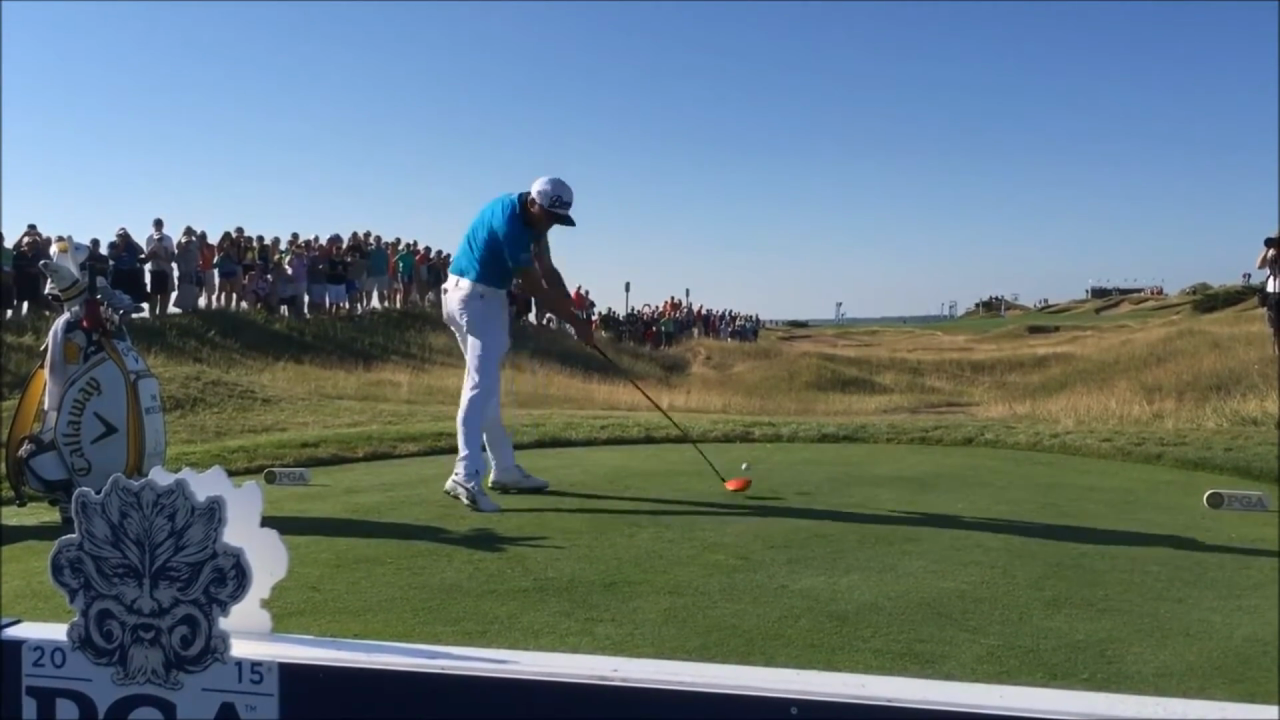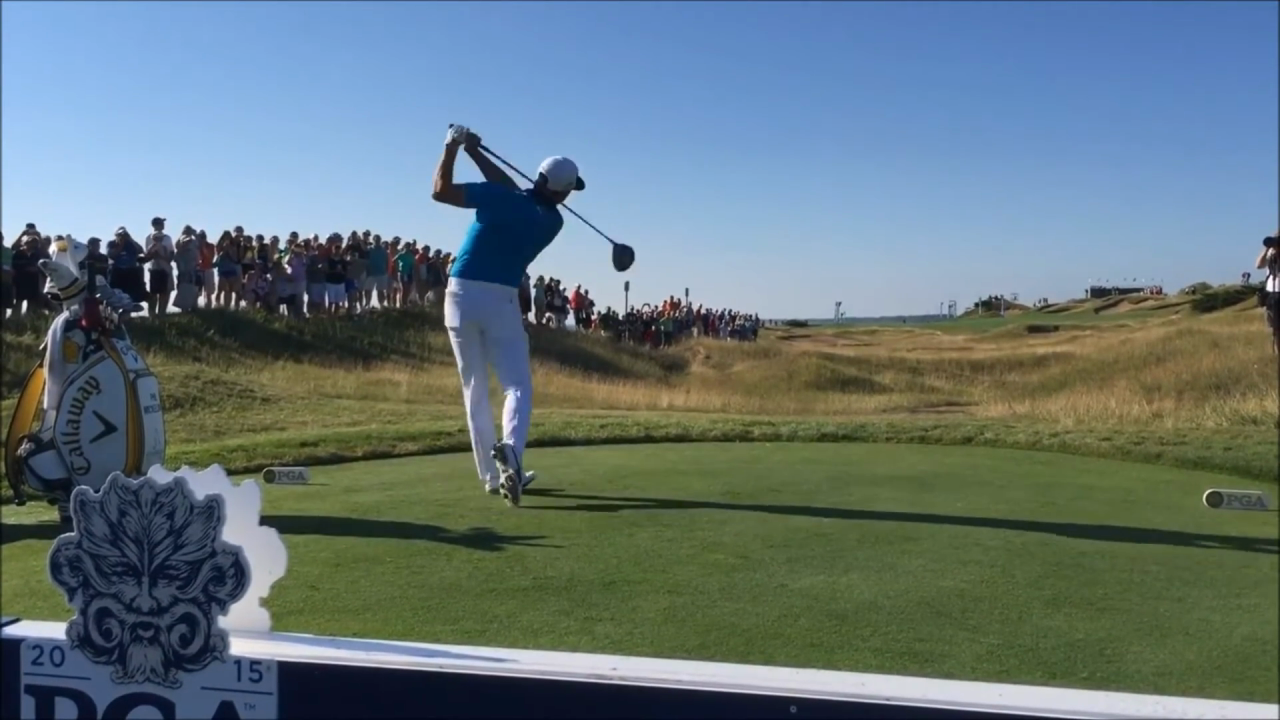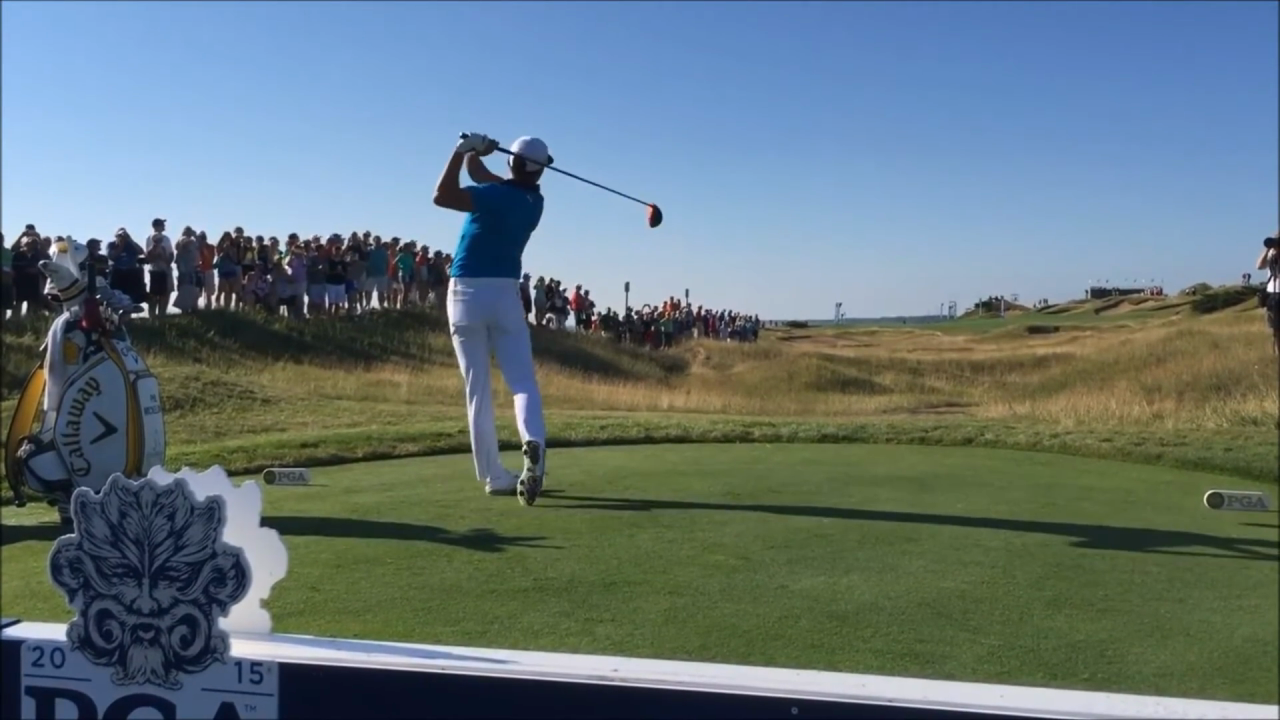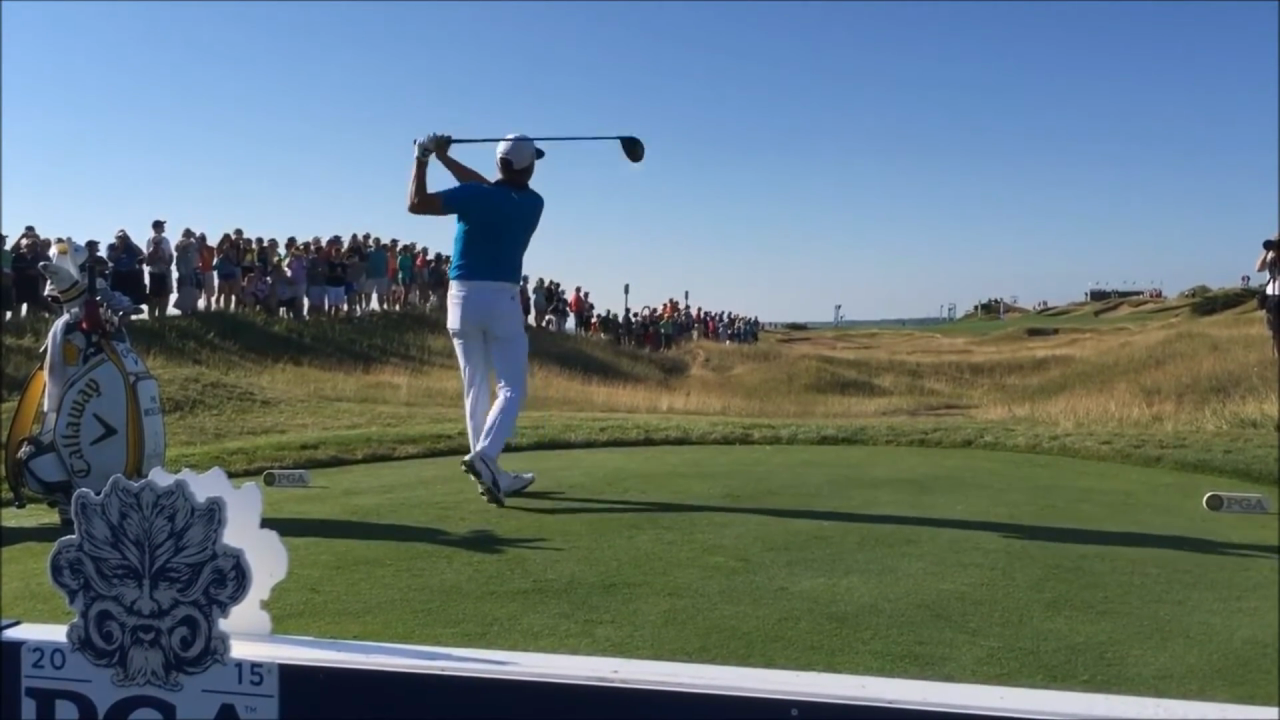
dt=0.3s
person 1, frame 1
left shoulder: (514, 201)
right shoulder: (511, 228)
left elbow: (548, 272)
right elbow: (535, 288)
left wrist: (572, 313)
right wrist: (575, 321)
right hip: (482, 300)
left knee: (482, 385)
right knee: (482, 386)
left ankle: (504, 467)
right ankle: (465, 475)
person 1, frame 2
left shoulder: (497, 196)
right shoulder: (553, 221)
left elbow: (440, 193)
left wrist: (452, 147)
right wrist: (474, 152)
left hip: (458, 297)
right hip: (499, 303)
left knee: (476, 388)
right knee: (518, 387)
left ankle: (494, 474)
right ankle: (510, 448)
person 1, frame 3
left shoulder: (496, 196)
right shoulder: (535, 201)
left elbow: (442, 196)
left wrist: (463, 151)
right wrist: (473, 155)
left hip: (464, 296)
right hip: (504, 296)
left knee: (478, 391)
right knee: (523, 383)
left ankle: (494, 475)
right ankle: (533, 442)
person 1, frame 4
left shoulder: (475, 197)
right shoulder: (533, 203)
left elbow: (416, 204)
left wrist: (423, 157)
right wrist: (445, 157)
left hip: (462, 298)
right hip: (502, 300)
left knee: (476, 391)
right knee: (511, 388)
left ankle: (495, 475)
right ankle: (485, 454)
